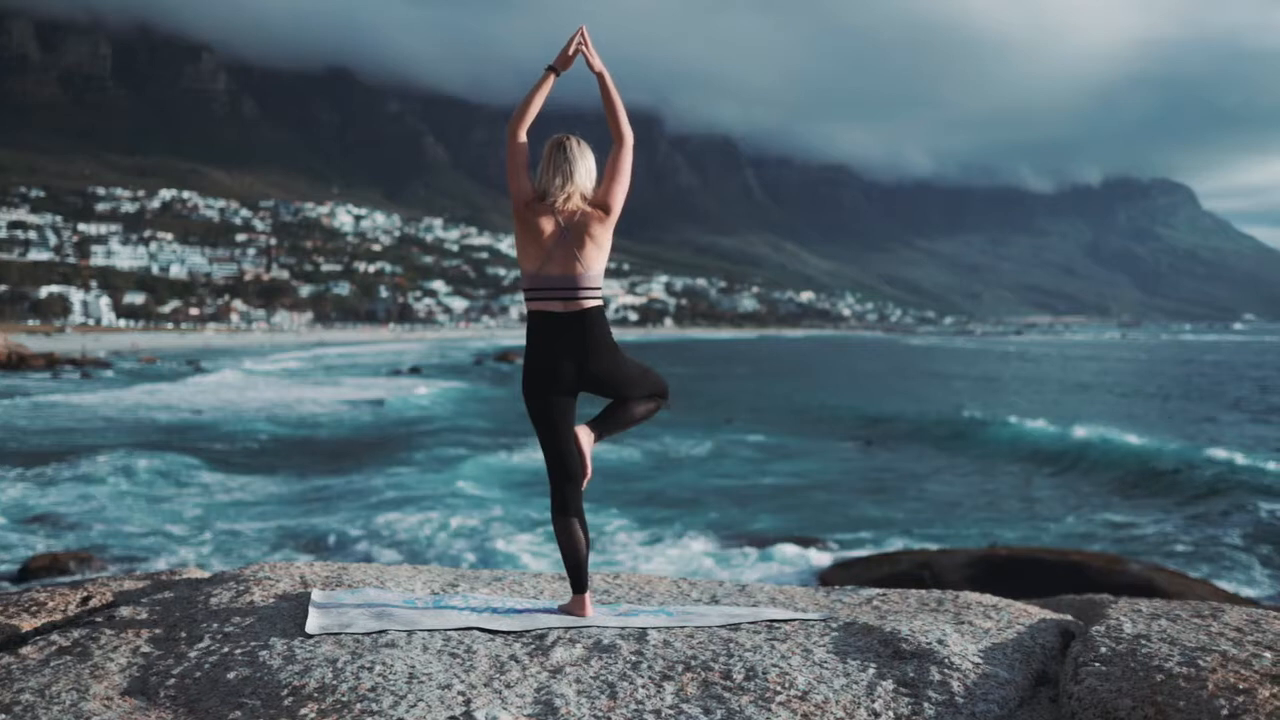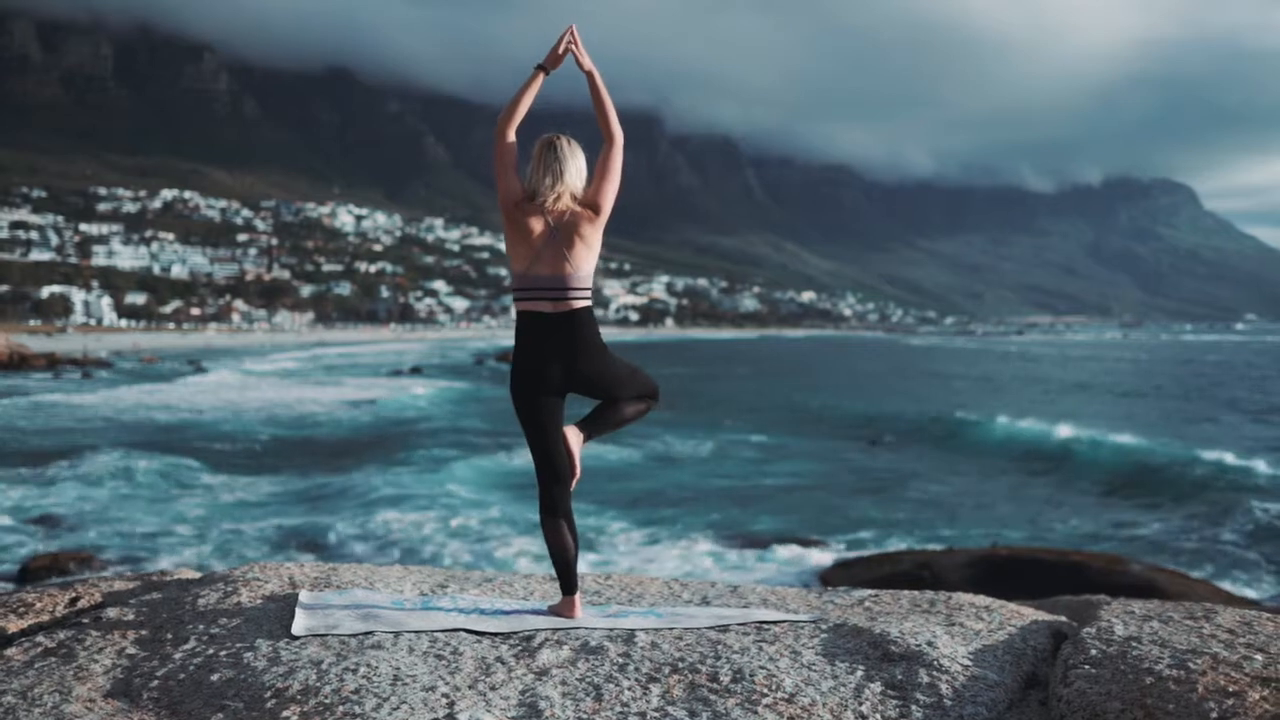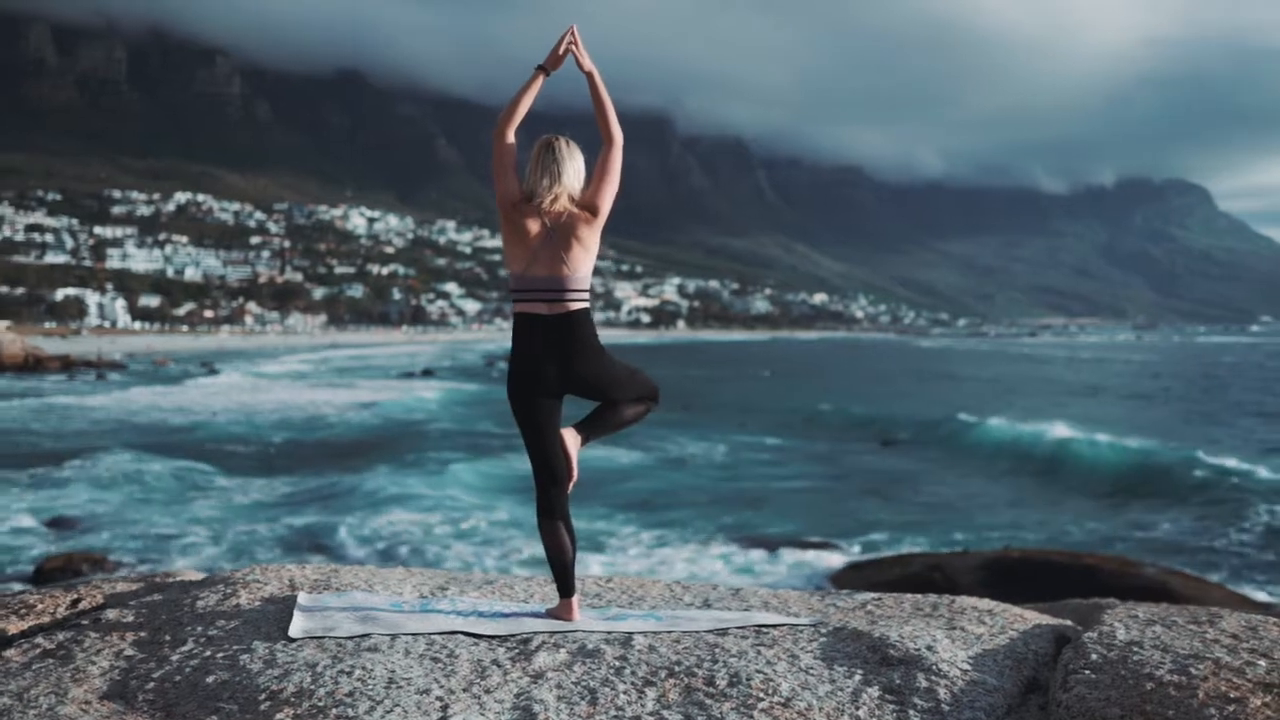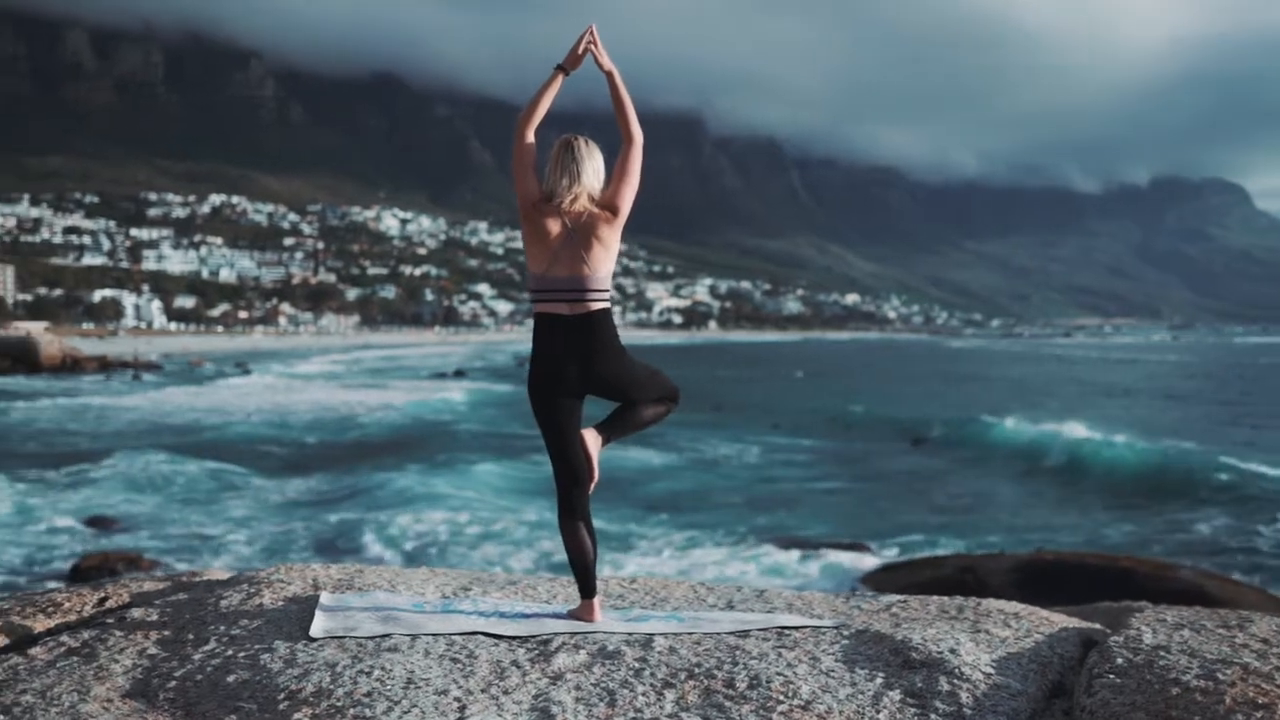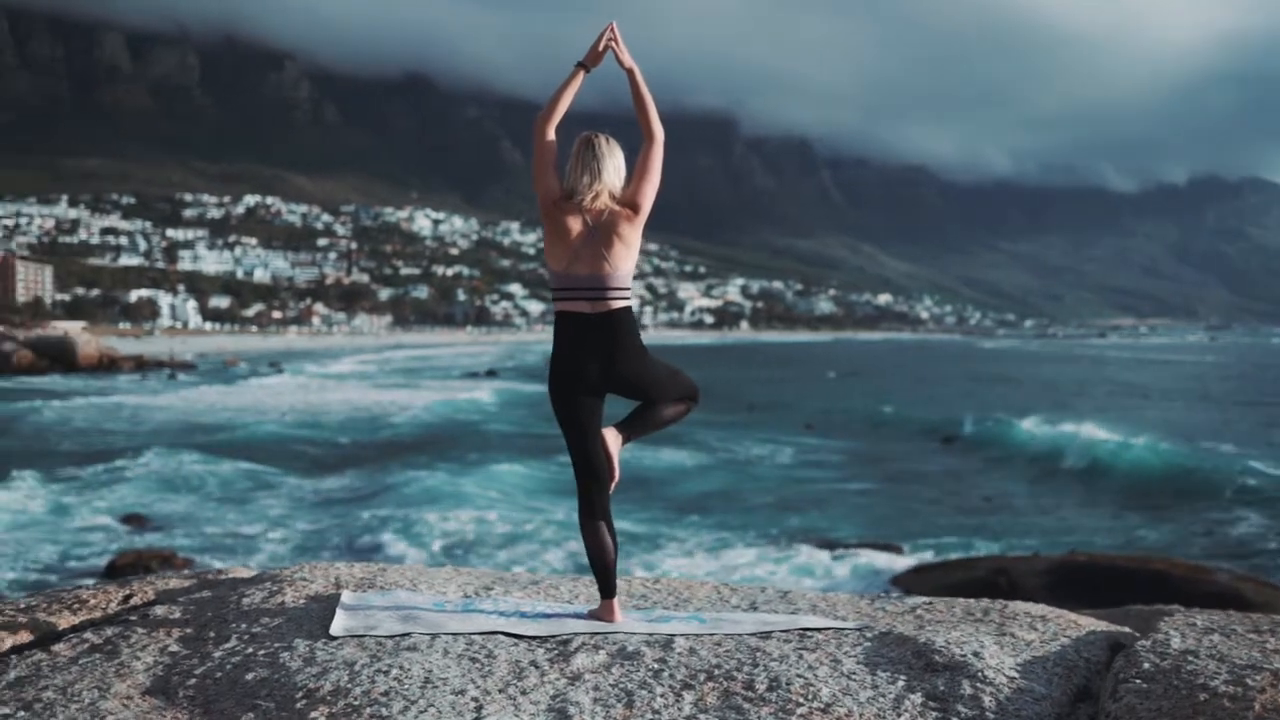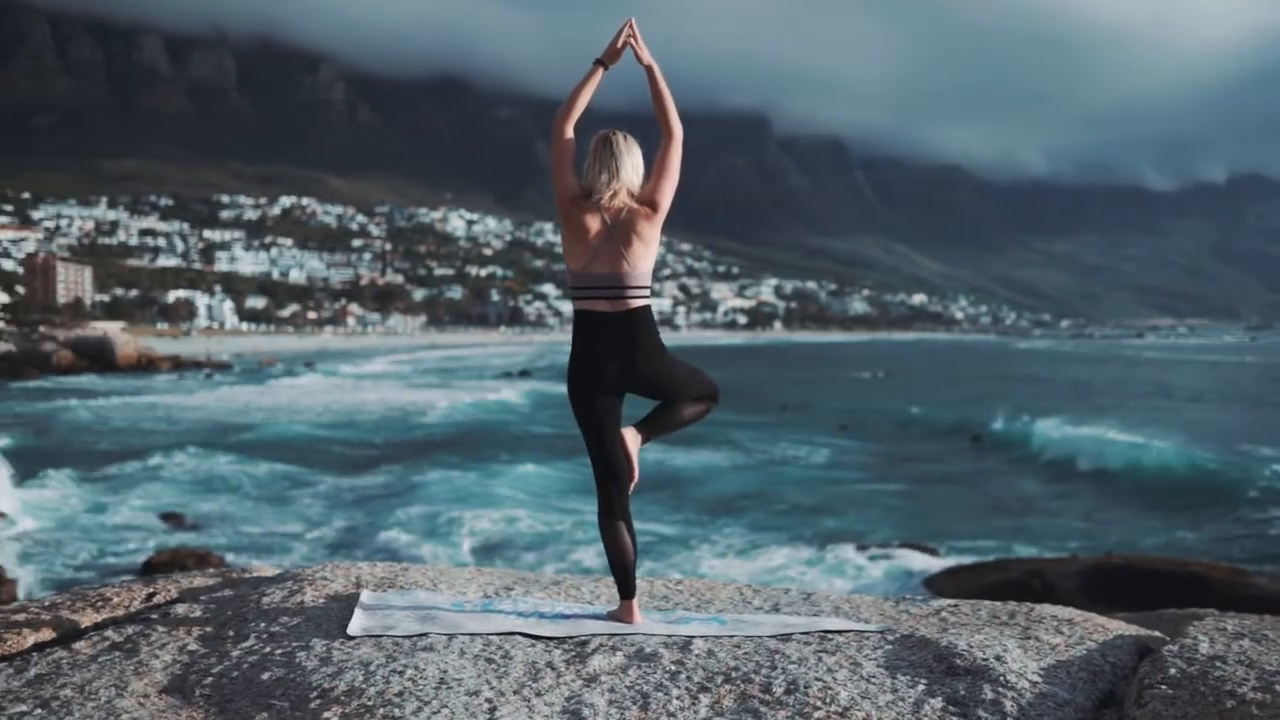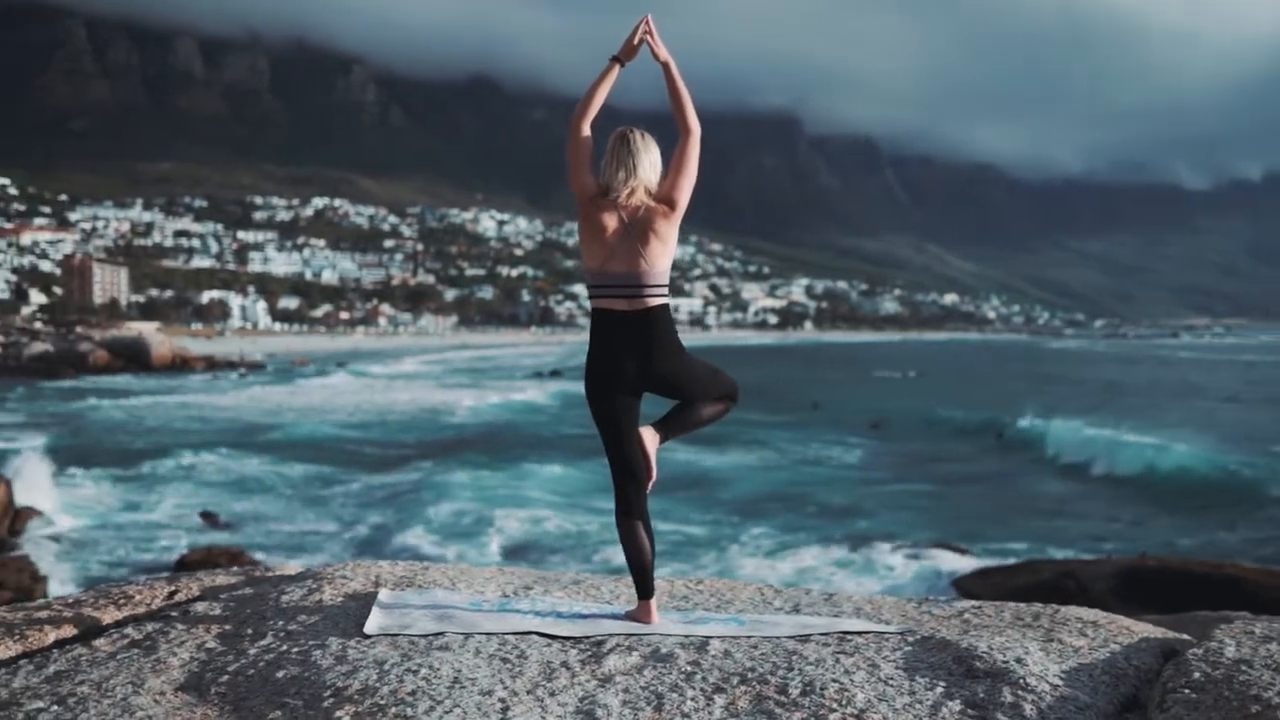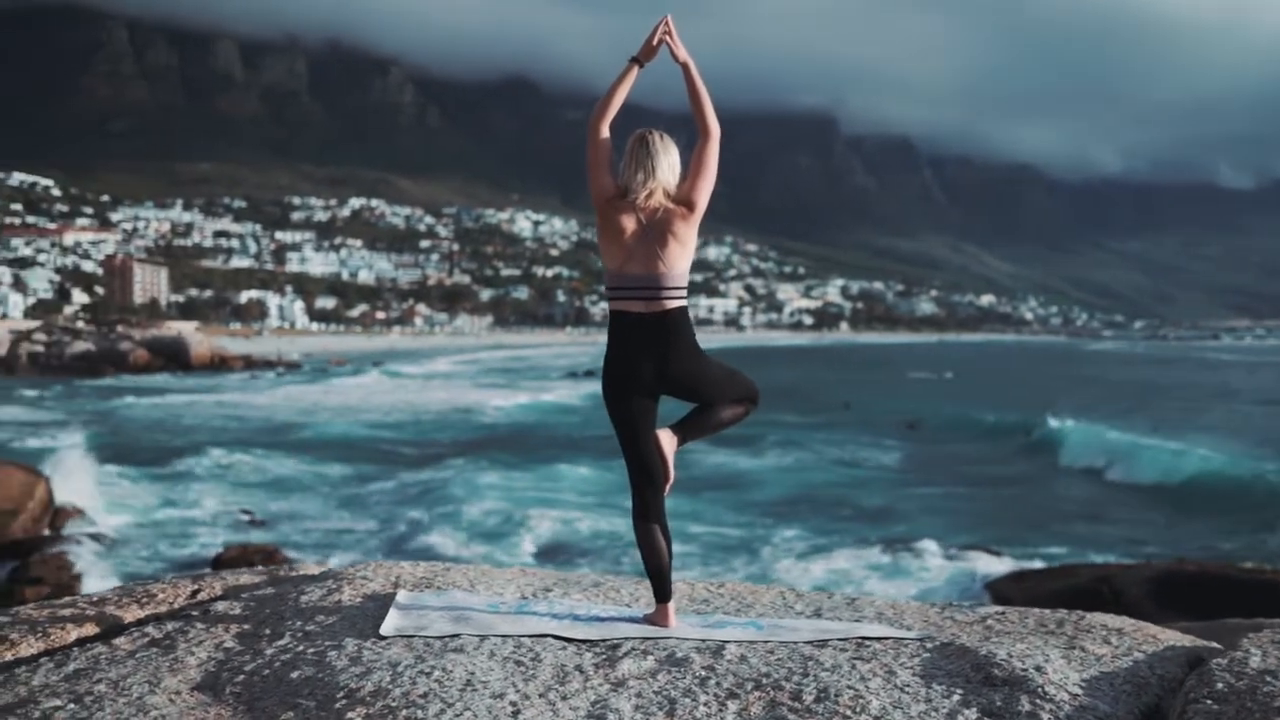
dt=0.4s
person 1, frame 1
left shoulder: (527, 215)
right shoulder: (602, 216)
left elbow: (515, 134)
right elbow: (625, 138)
left wrist: (555, 68)
right wrist: (598, 69)
left hip: (544, 358)
right hip: (593, 352)
left knee: (564, 485)
right knee: (655, 390)
left ankle: (580, 598)
right ankle: (591, 432)
person 1, frame 2
left shoulder: (516, 215)
right shoulder: (592, 217)
left elbow: (504, 132)
right elbow: (615, 138)
left wrist: (544, 68)
right wrist: (588, 69)
left hip: (532, 357)
right hip: (582, 352)
left knee: (552, 486)
right knee: (646, 392)
left ankle: (570, 600)
right ankle: (580, 433)
person 1, frame 3
left shoulder: (514, 216)
right shoulder: (589, 218)
left elbow: (503, 133)
right elbow: (615, 139)
left wrist: (546, 69)
right wrist: (588, 69)
left hip: (528, 359)
right hip: (579, 354)
left knee: (549, 488)
right knee: (645, 393)
left ankle: (567, 602)
right ankle: (578, 435)
person 1, frame 4
left shoulder: (534, 216)
right shoulder: (609, 218)
left elbow: (523, 133)
right elbow: (634, 139)
left wrist: (564, 68)
right wrist: (608, 68)
left hip: (550, 360)
right hip: (600, 354)
left knee: (571, 488)
right knee: (666, 394)
left ankle: (589, 604)
right ankle: (599, 436)
person 1, frame 5
left shoulder: (555, 214)
right shoulder: (631, 215)
left elbow: (544, 130)
right elbow: (656, 136)
left wrist: (586, 65)
right wrist: (628, 65)
left hip: (571, 359)
right hip: (621, 353)
left knee: (591, 487)
right knee: (686, 392)
left ankle: (608, 604)
right ankle: (619, 434)
person 1, frame 6
left shoulder: (573, 213)
right shoulder: (649, 214)
left elbow: (562, 128)
right elbow: (674, 134)
left wrist: (604, 62)
right wrist: (648, 62)
left hip: (589, 358)
right hip: (640, 352)
left knee: (611, 488)
right knee: (705, 392)
left ankle: (629, 606)
right ankle: (639, 435)
person 1, frame 7
left shoulder: (591, 211)
right shoulder: (667, 212)
left elbow: (579, 126)
right elbow: (692, 131)
left wrist: (621, 59)
right wrist: (664, 59)
left hip: (607, 357)
right hip: (658, 351)
left knee: (628, 488)
right knee: (725, 391)
left ankle: (646, 606)
right ankle: (657, 434)
person 1, frame 8
left shoulder: (609, 213)
right shoulder: (686, 215)
left elbow: (598, 128)
right elbow: (711, 133)
left wrist: (639, 60)
right wrist: (684, 60)
left hip: (625, 359)
right hip: (676, 353)
left knee: (645, 490)
right knee: (745, 395)
left ankle: (664, 609)
right ankle: (675, 436)
